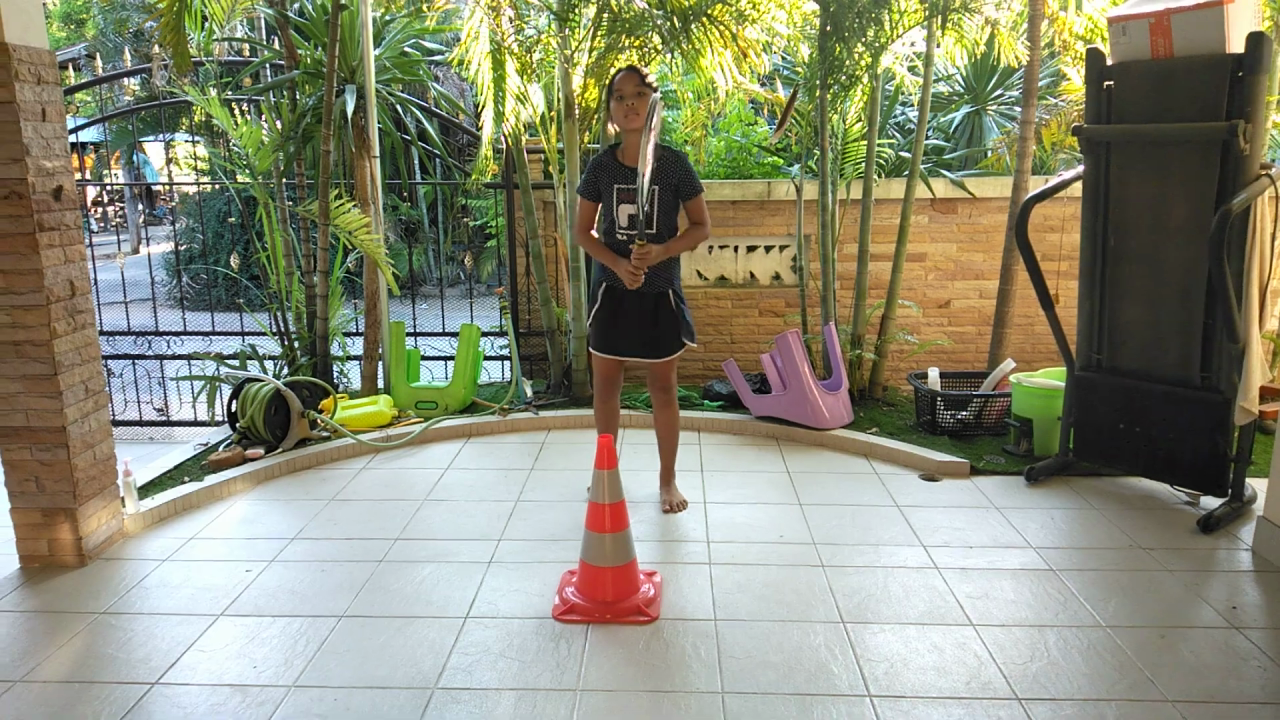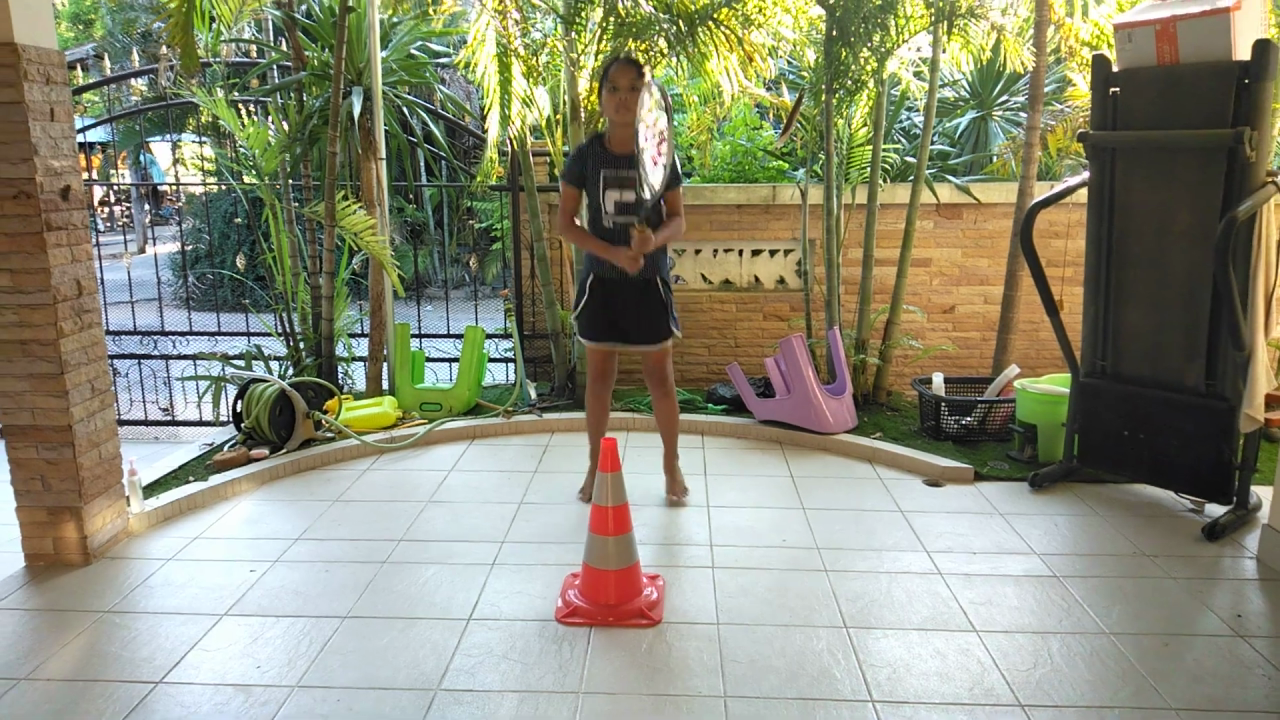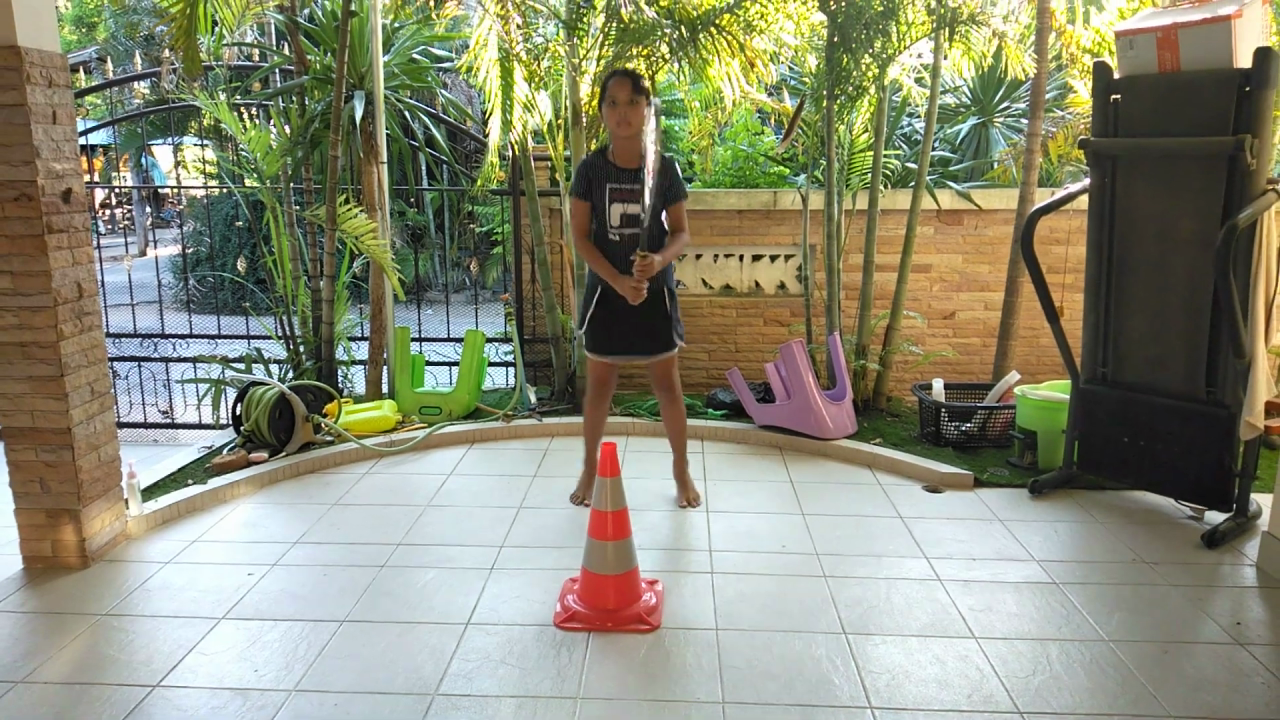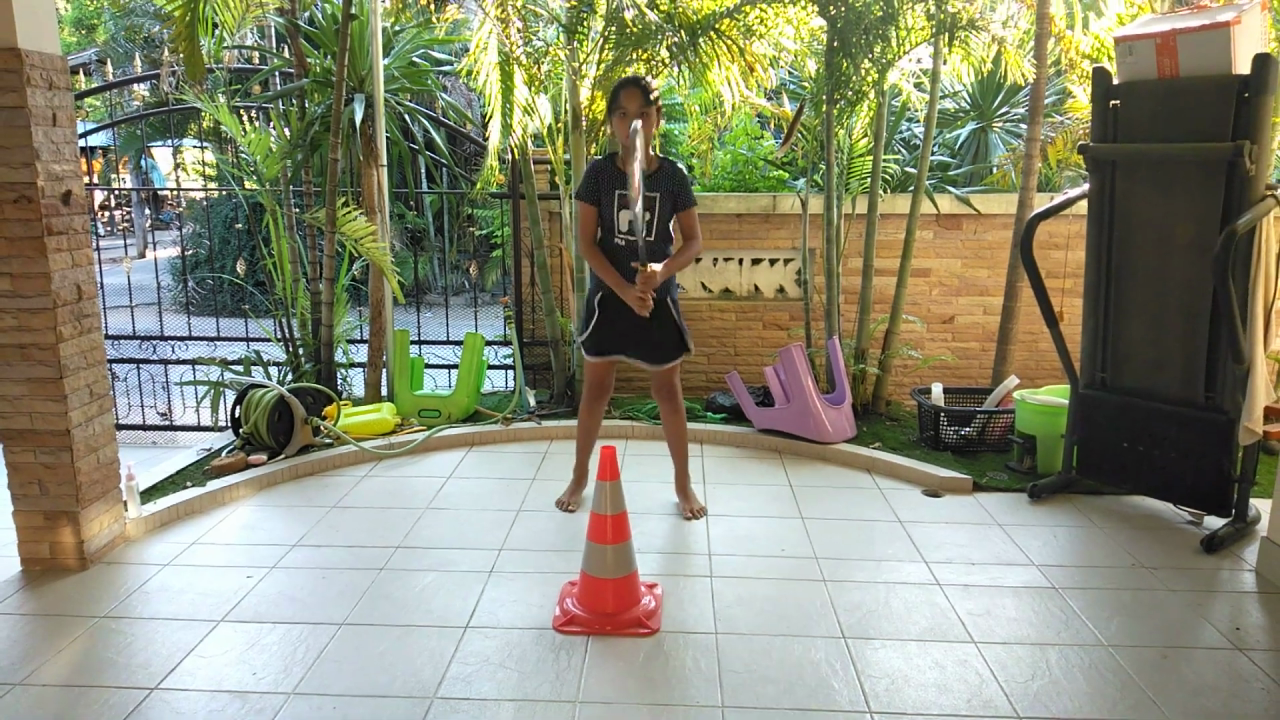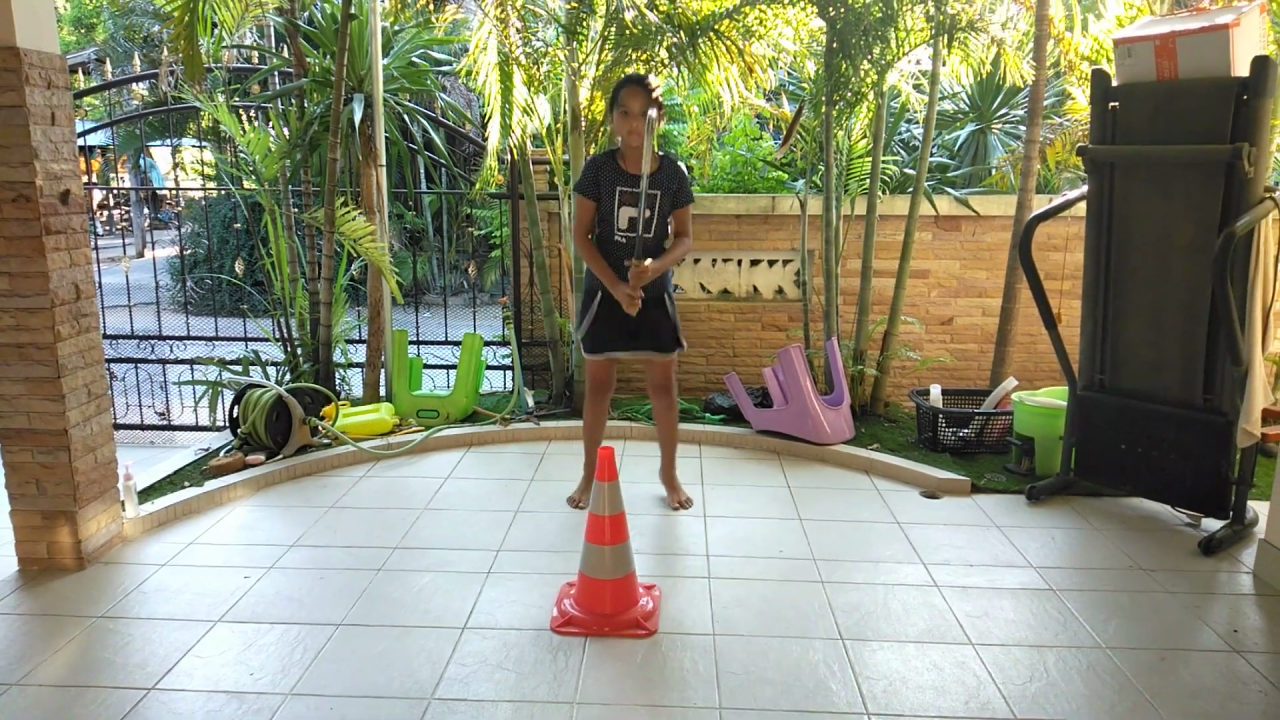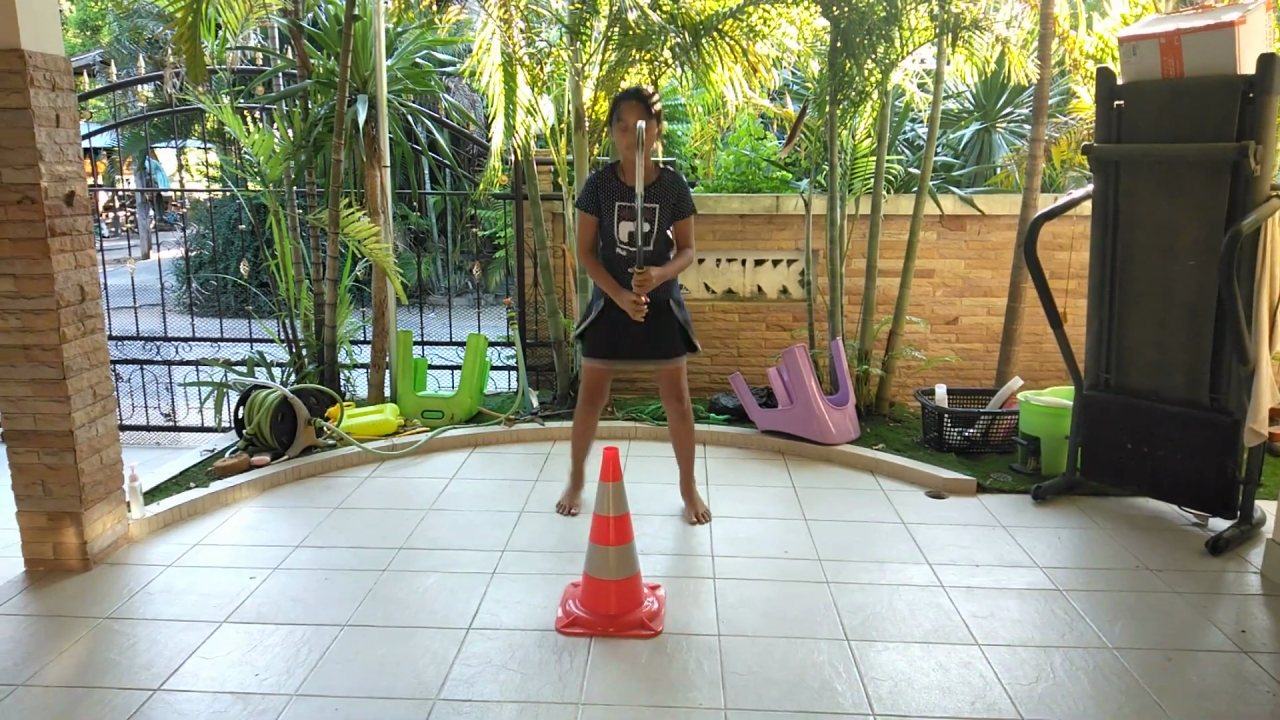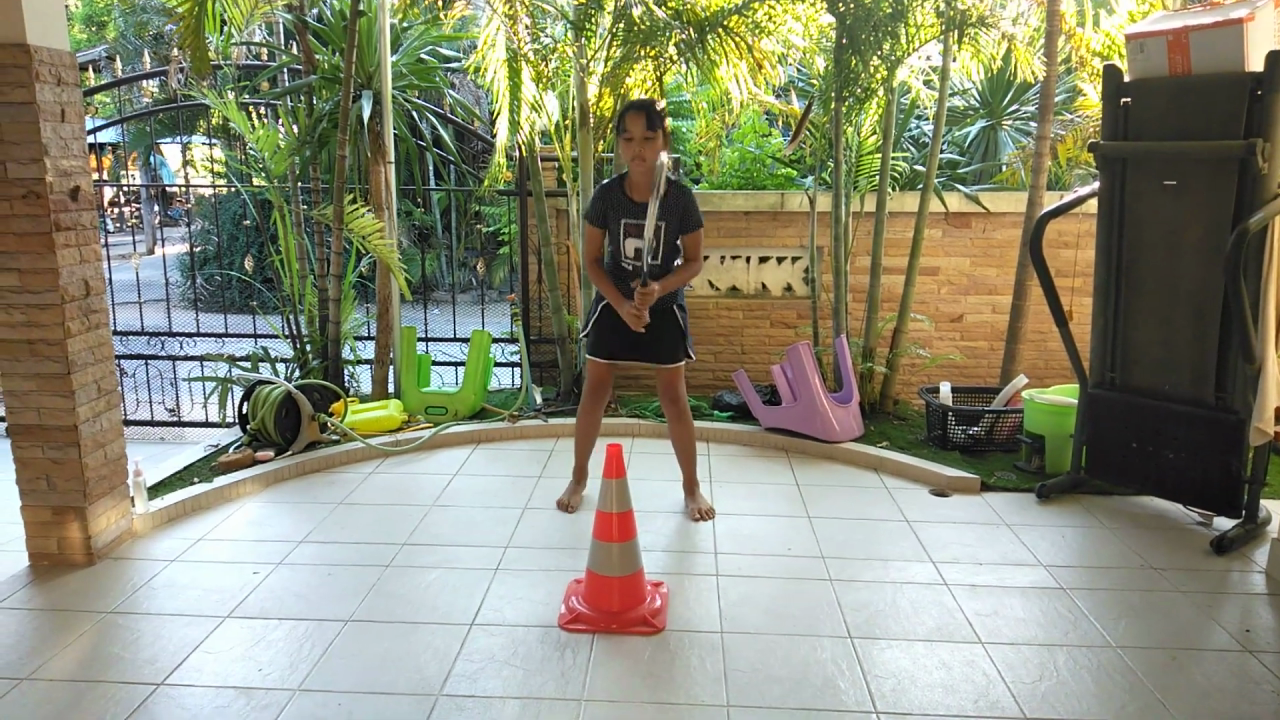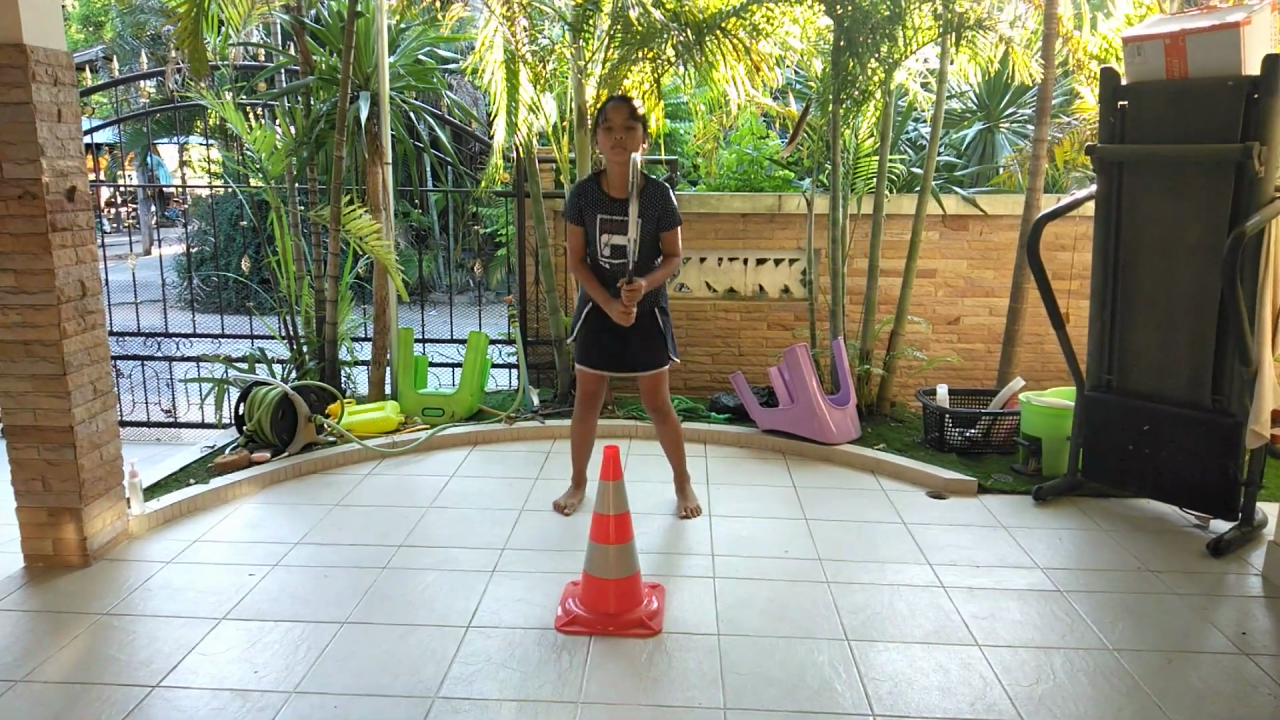
dt=0.4s
person 1, frame 1
left shoulder: (675, 163)
right shoulder: (600, 166)
left elbow: (701, 226)
right elbow: (582, 231)
left wrist: (660, 251)
right wrist: (617, 264)
left hip: (660, 291)
right hip: (612, 290)
left knee: (663, 387)
right knee: (605, 383)
left ankle: (668, 478)
person 1, frame 2
right shoulder: (586, 155)
left elbow: (678, 219)
right elbow: (566, 222)
left wrist: (656, 238)
right wrist: (611, 251)
left hip: (650, 281)
right hip: (601, 280)
left knee: (659, 376)
right knee: (599, 374)
left ankle: (671, 463)
right ankle: (596, 463)
person 1, frame 3
left shoulder: (665, 167)
right shoulder: (591, 168)
left elbow: (681, 232)
right elbow: (580, 237)
left wrist: (658, 261)
right wrist: (617, 280)
left hip: (656, 290)
right hip: (606, 290)
left knee: (666, 384)
right knee: (600, 386)
left ankle: (681, 471)
right ankle: (590, 469)
person 1, frame 4
left shoulder: (673, 175)
right shoulder: (599, 173)
left elbow: (693, 241)
right elbow: (587, 242)
left wrist: (663, 270)
right wrist: (624, 289)
left hip: (659, 298)
right hip: (607, 296)
left knee: (667, 394)
right knee: (596, 389)
left ankle: (683, 481)
right ankle: (579, 475)
person 1, frame 5
left shoulder: (673, 174)
right shoulder: (597, 168)
left elbow: (684, 238)
right elbow: (581, 236)
left wrist: (655, 267)
right wrist: (615, 286)
left hip: (655, 294)
right hip: (604, 292)
left knee: (663, 387)
right knee: (599, 387)
left ankle: (669, 471)
right ankle: (590, 473)
person 1, frame 6
left shoulder: (673, 184)
right shoulder: (599, 183)
left elbow: (687, 249)
right elbow: (585, 250)
left wrist: (660, 274)
right wrist: (619, 294)
left hip: (661, 304)
right hip: (609, 302)
left knee: (676, 396)
right knee: (590, 394)
left ankle: (688, 486)
right ankle: (576, 479)
person 1, frame 7
left shoulder: (680, 197)
right shoulder: (606, 195)
left elbow: (694, 260)
right elbow: (592, 259)
left wrist: (659, 290)
right wrist: (621, 304)
left hip: (664, 309)
right hip: (613, 306)
left knee: (674, 399)
right knee: (594, 393)
left ankle: (691, 486)
right ankle: (578, 477)
person 1, frame 8
left shoulder: (658, 194)
right shoulder: (583, 194)
left elbow: (673, 257)
right elbow: (576, 261)
left wrist: (643, 285)
right wrist: (608, 304)
left hip: (647, 308)
right hip: (597, 308)
left knee: (657, 404)
right knee: (587, 402)
left ankle: (682, 481)
right ankle: (578, 481)
